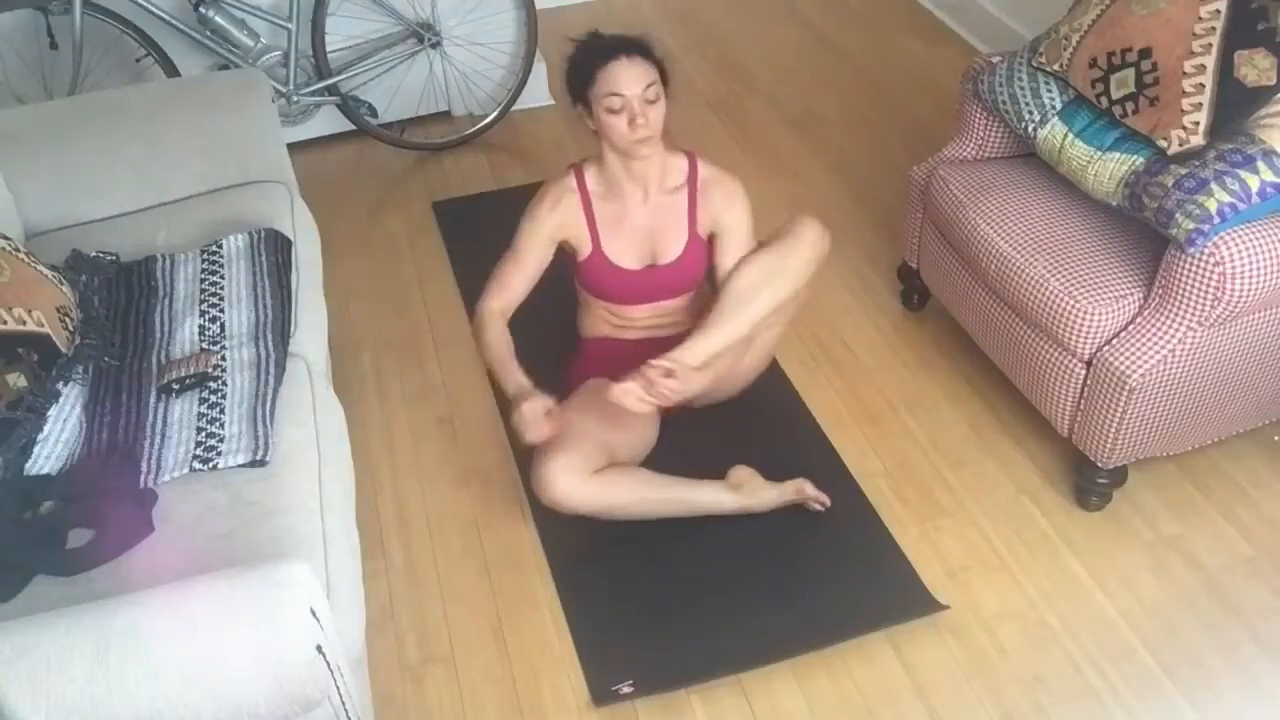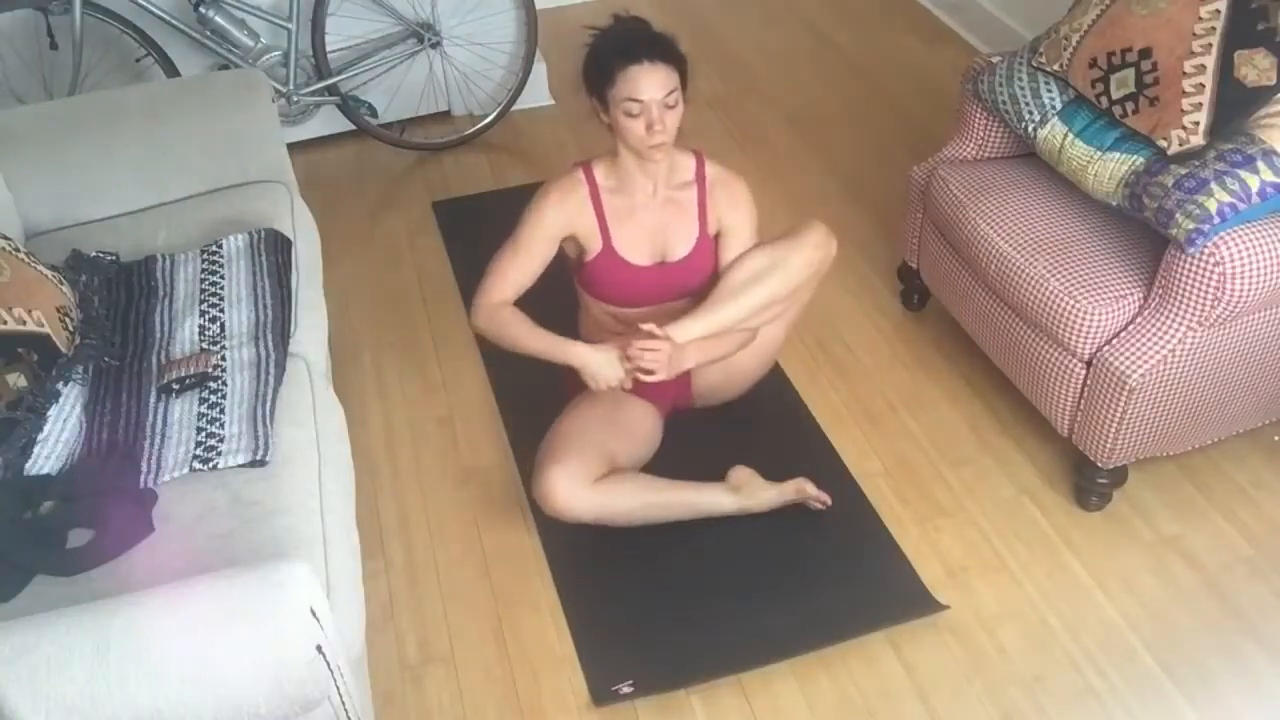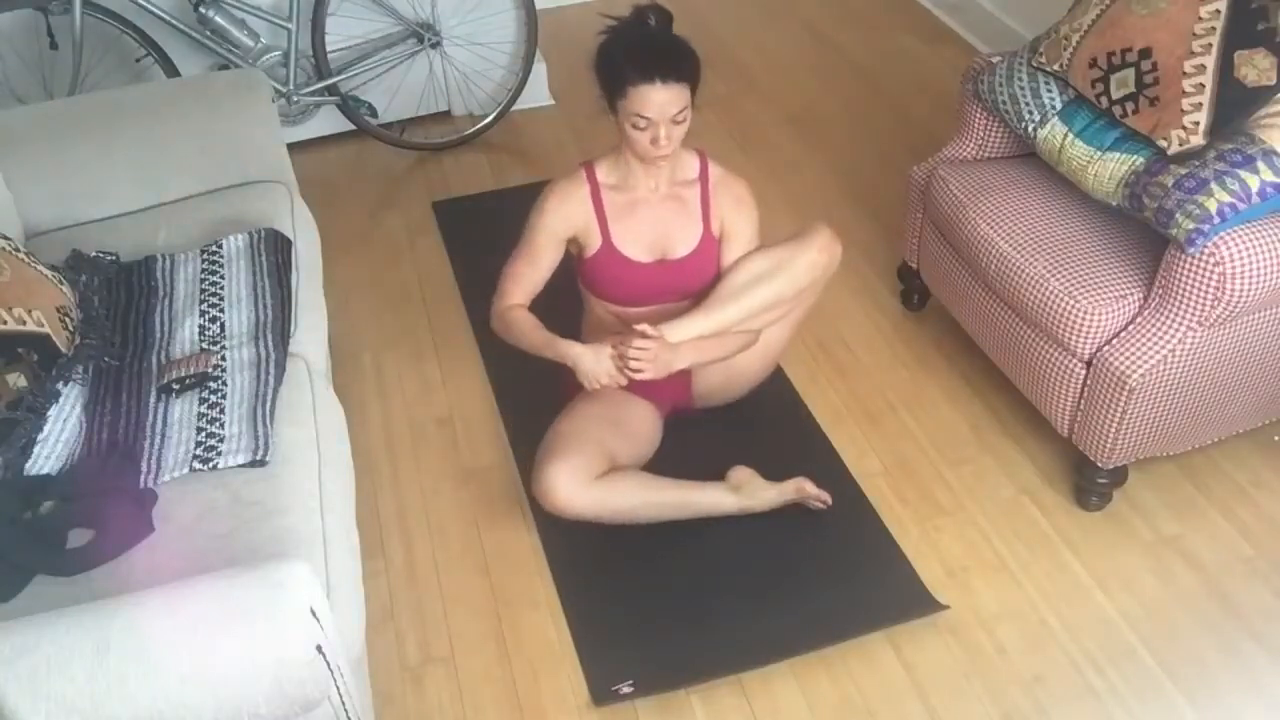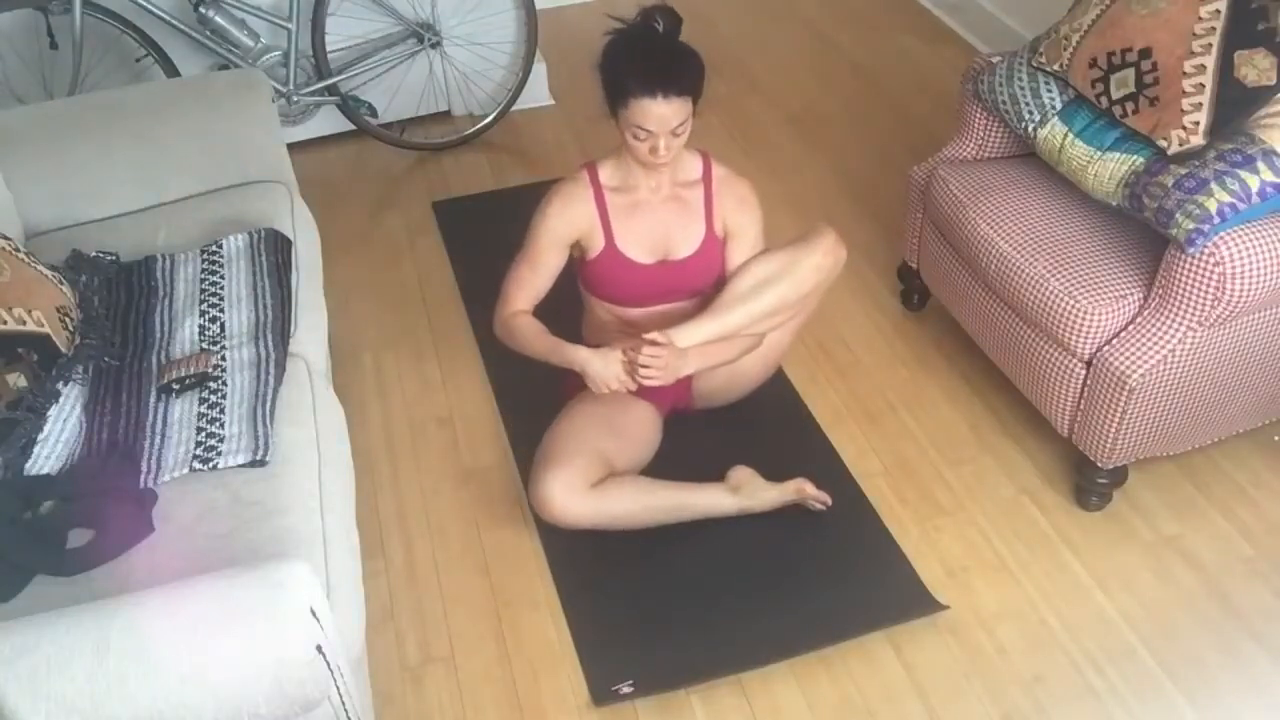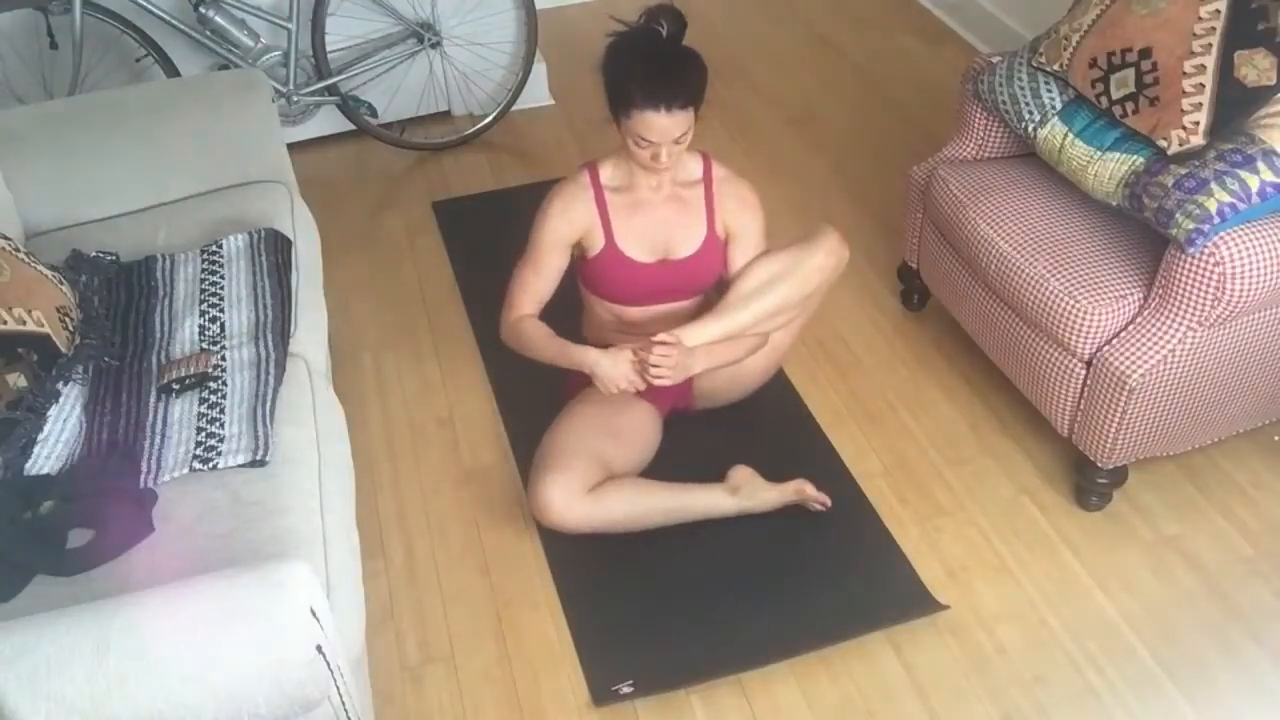
dt=0.5s
person 1, frame 1
left shoulder: (717, 191)
right shoulder: (563, 204)
left elbow: (740, 307)
right elbow: (490, 311)
left wrist: (680, 370)
right wrist: (520, 391)
left hip: (701, 365)
right hip: (614, 373)
left knee: (807, 236)
right knee: (557, 481)
left ankle: (673, 370)
right ankle: (737, 496)
person 1, frame 2
left shoulder: (724, 191)
right shoulder: (569, 200)
left elbow: (743, 323)
right elbow: (488, 309)
left wrist: (680, 352)
right wrist: (581, 354)
left hip: (706, 366)
right hip: (619, 382)
left knee: (815, 243)
right knee: (558, 491)
left ankle: (670, 340)
right ankle: (737, 495)
person 1, frame 3
left shoulder: (727, 194)
right shoulder: (571, 200)
left elbow: (745, 324)
right elbow: (506, 310)
left wrist: (672, 349)
right wrist: (573, 353)
left hip: (705, 367)
right hip: (621, 385)
left knee: (820, 246)
right knee: (559, 487)
left ankle: (666, 340)
right ankle: (738, 497)
person 1, frame 4
left shoulder: (730, 194)
right shoulder: (574, 202)
left elbow: (750, 324)
right elbow: (510, 317)
left wrist: (681, 355)
right wrist: (582, 358)
left hip: (707, 369)
right hip: (620, 383)
left knee: (825, 249)
right knee: (555, 497)
left ankle: (674, 344)
right ankle: (735, 495)
person 1, frame 5
left shoulder: (731, 195)
right shoulder: (574, 202)
left elbow: (754, 326)
right elbow: (516, 322)
left wrist: (689, 354)
right wrist: (592, 359)
left hip: (707, 370)
right hip: (620, 382)
left knee: (827, 250)
right knee: (555, 502)
left ankle: (681, 350)
right ankle: (736, 496)
